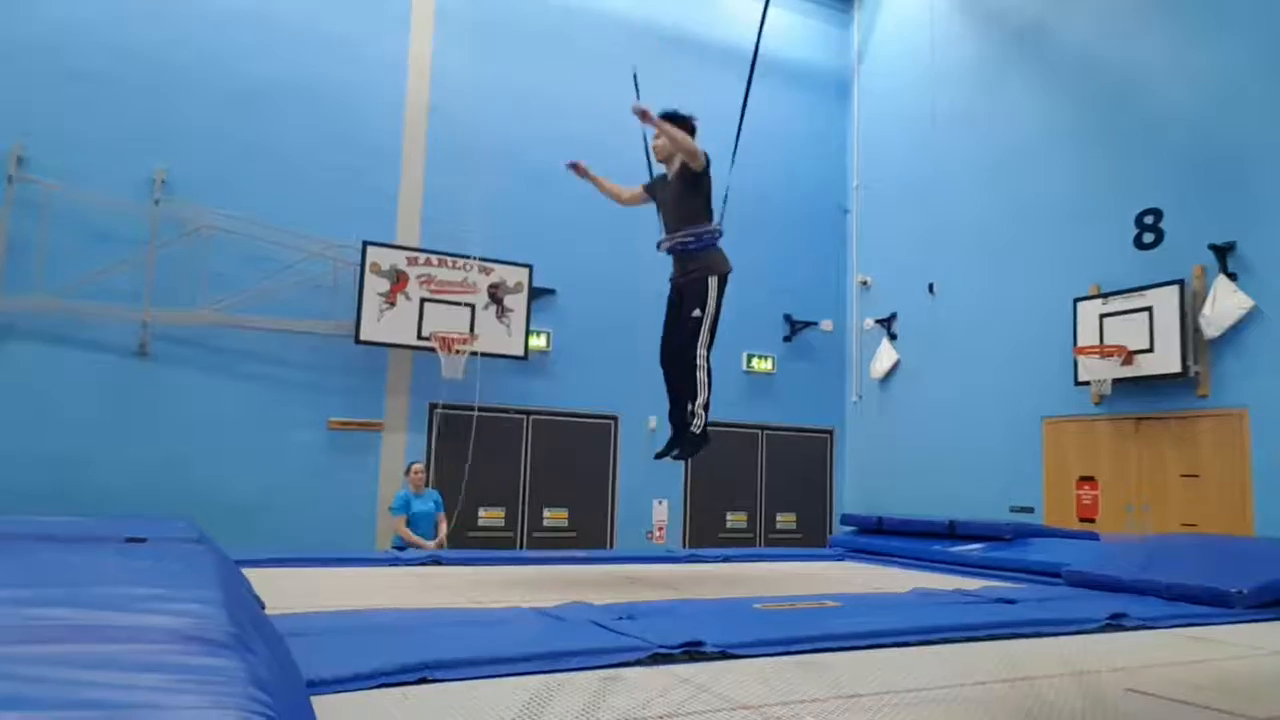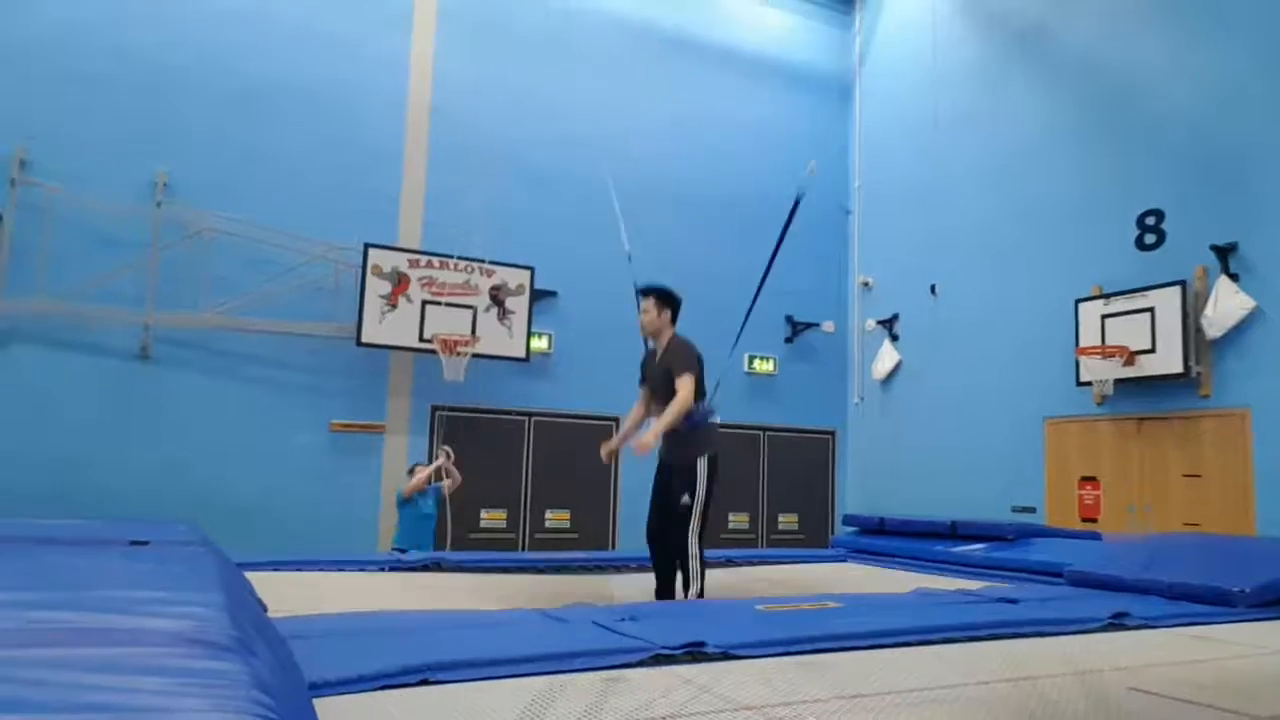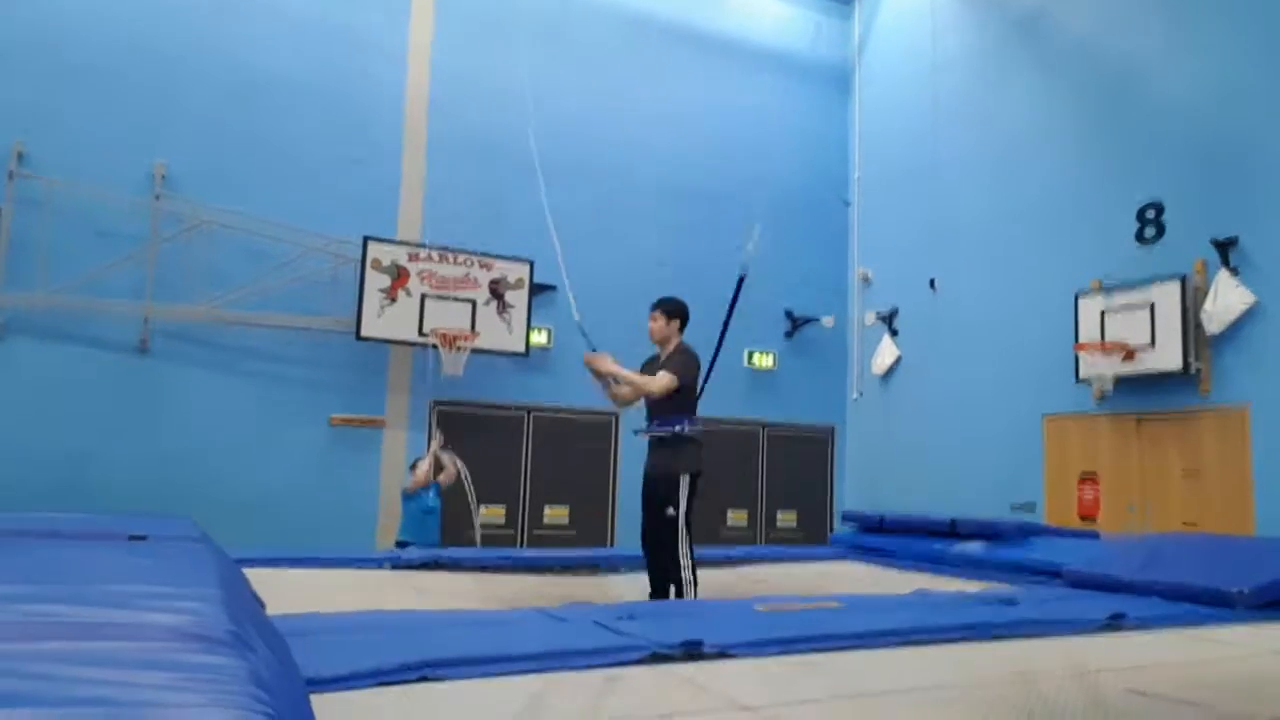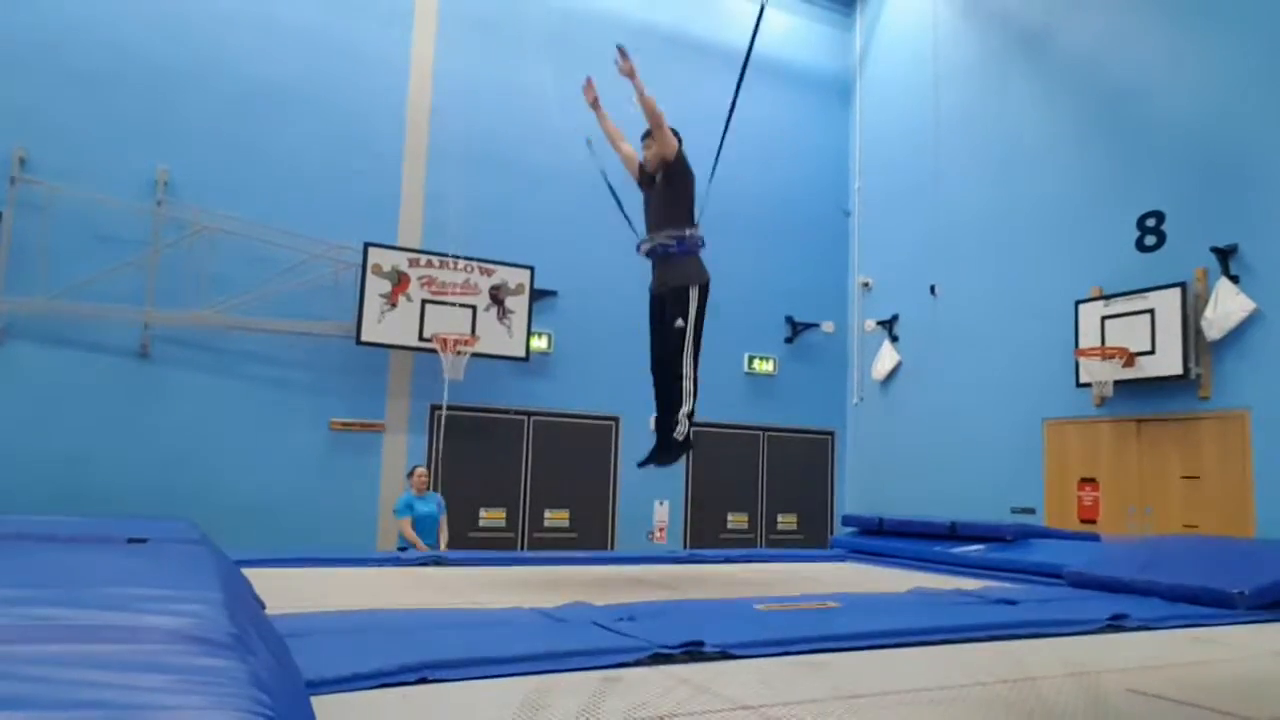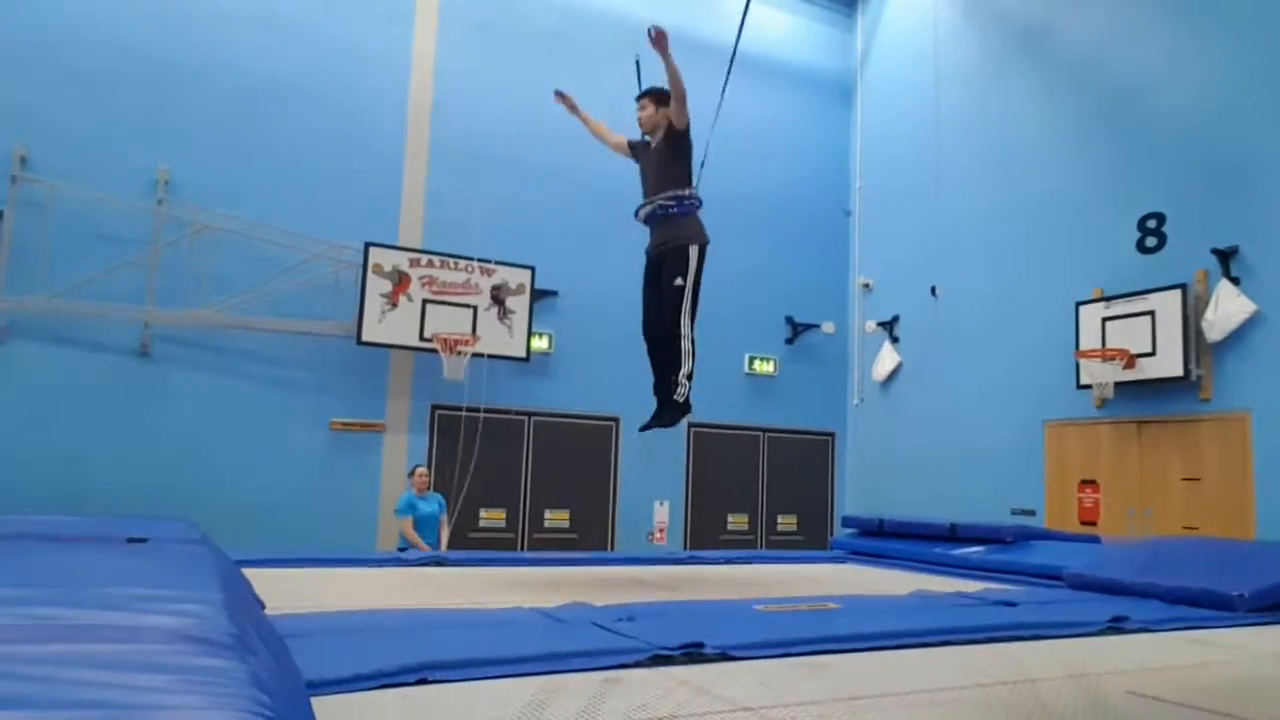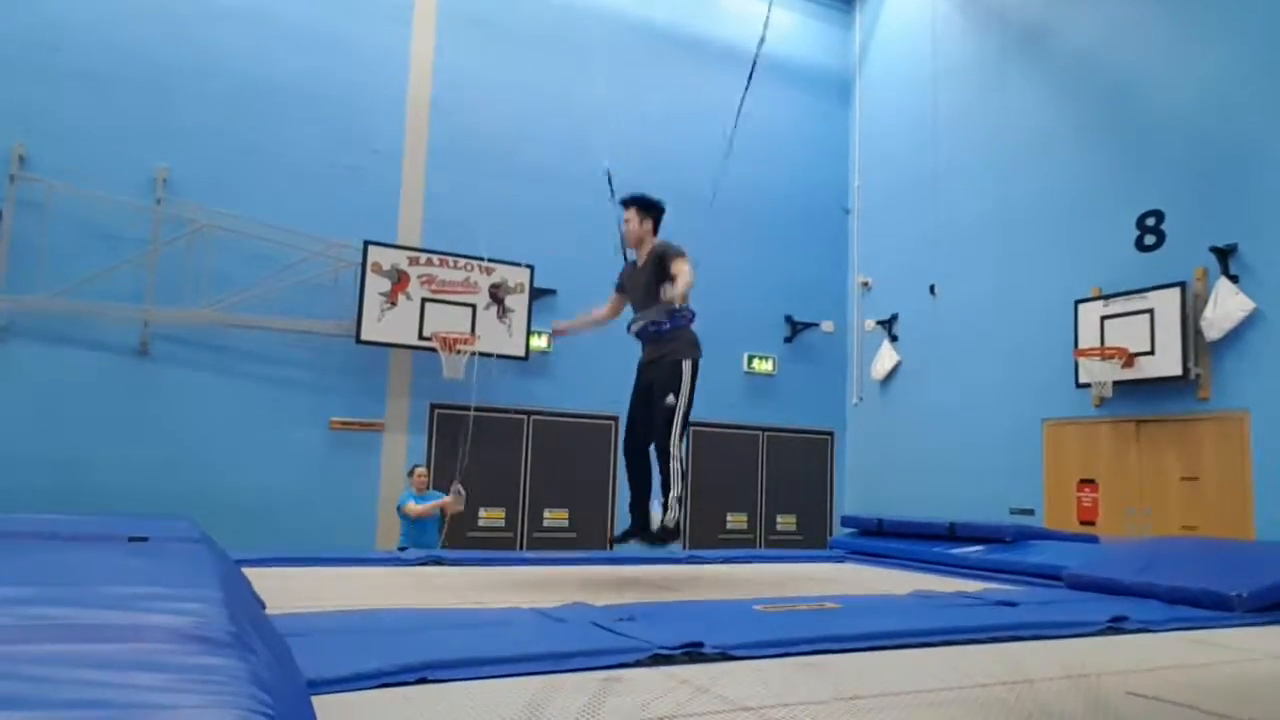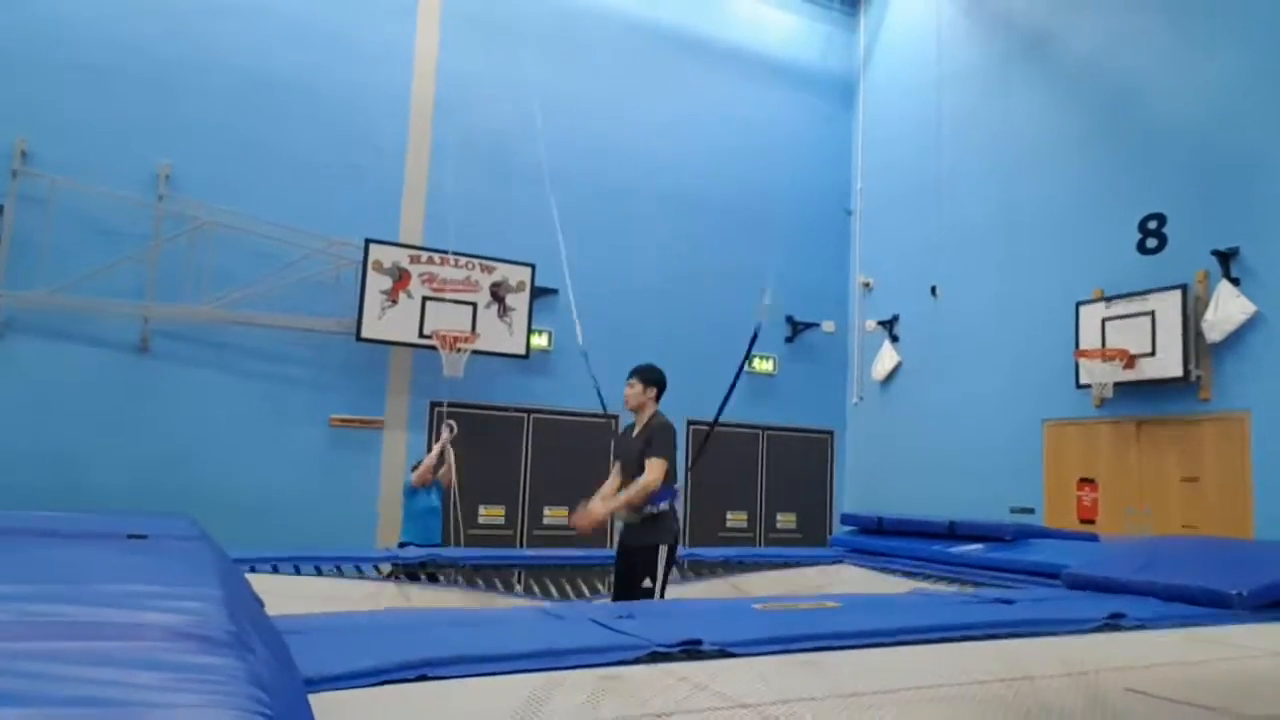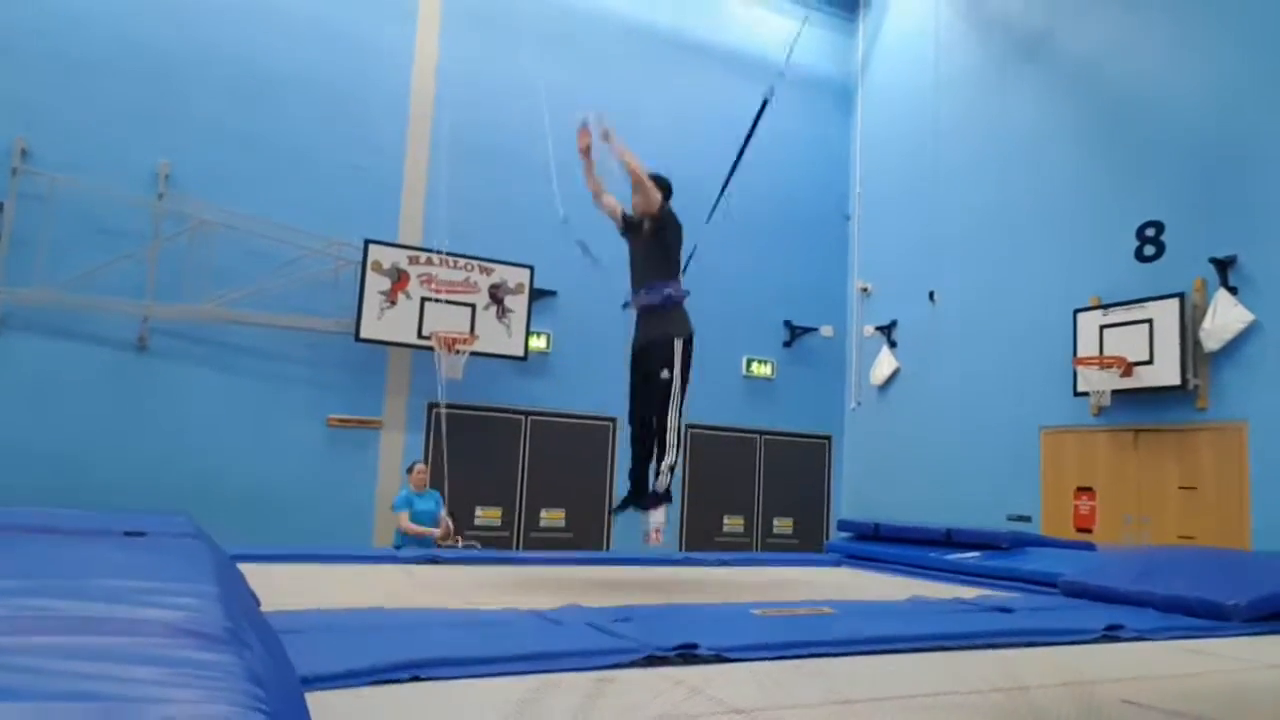
dt=0.3s
person 1, frame 1
left shoulder: (694, 165)
right shoulder: (661, 182)
left elbow: (691, 149)
right elbow: (626, 197)
left wrist: (653, 120)
right wrist: (591, 177)
left hip: (706, 271)
right hip: (682, 274)
left knee: (694, 354)
right knee: (670, 357)
left ankle: (696, 430)
right ankle: (680, 432)
person 1, frame 2
left shoulder: (682, 351)
right shoulder: (650, 359)
left elbow: (684, 399)
right elbow: (642, 407)
left wrist: (654, 433)
right wrist: (617, 441)
left hip: (696, 452)
right hip: (671, 453)
left knee: (686, 535)
right knee: (658, 533)
right ankle: (664, 599)
person 1, frame 3
left shoulder: (685, 359)
right shoulder: (653, 362)
left elbow: (656, 389)
right elbow: (623, 400)
left wrist: (613, 370)
right wrist: (604, 378)
left hip: (679, 464)
right hip: (657, 461)
left knee: (676, 544)
right knee: (652, 541)
right ankle: (659, 599)
person 1, frame 4
left shoulder: (679, 172)
right shoulder: (649, 181)
left elbow: (659, 121)
right elbow: (618, 143)
left wrist: (634, 78)
right wrist: (596, 106)
left hip: (686, 278)
right hip: (661, 280)
left knee: (683, 360)
right knee: (661, 364)
left ankle: (681, 433)
right ankle: (664, 436)
person 1, frame 5
left shoulder: (677, 135)
right shoulder: (645, 148)
left elbow: (680, 98)
right elbow: (611, 139)
left wrist: (664, 53)
right wrist: (575, 109)
left hip: (685, 238)
right hip: (658, 242)
left knee: (679, 320)
right knee: (653, 324)
left ankle: (681, 394)
right ankle: (664, 399)
person 1, frame 6
left shoulder: (665, 253)
right shoulder: (630, 271)
left elbow: (686, 273)
right elbow: (609, 311)
left wrist: (678, 290)
right wrist: (572, 326)
left hip: (677, 356)
right hip: (650, 359)
left knee: (668, 442)
right knee: (634, 443)
left ankle: (671, 521)
right ankle: (639, 520)
person 1, frame 7
left shoulder: (662, 429)
right shoulder: (627, 434)
left elbow: (652, 481)
right elbow: (615, 480)
left wrist: (608, 508)
right wrist: (594, 505)
left hip: (657, 529)
right hip: (632, 528)
right knee: (623, 604)
person 1, frame 8
left shoulder: (667, 224)
right shoulder: (635, 229)
left elbow: (642, 182)
right elbow: (601, 198)
left wrist: (614, 143)
right wrist: (587, 156)
left hip: (670, 331)
right hip: (644, 331)
left knee: (666, 413)
right knee: (639, 417)
left ankle: (662, 487)
right ankle: (638, 489)
